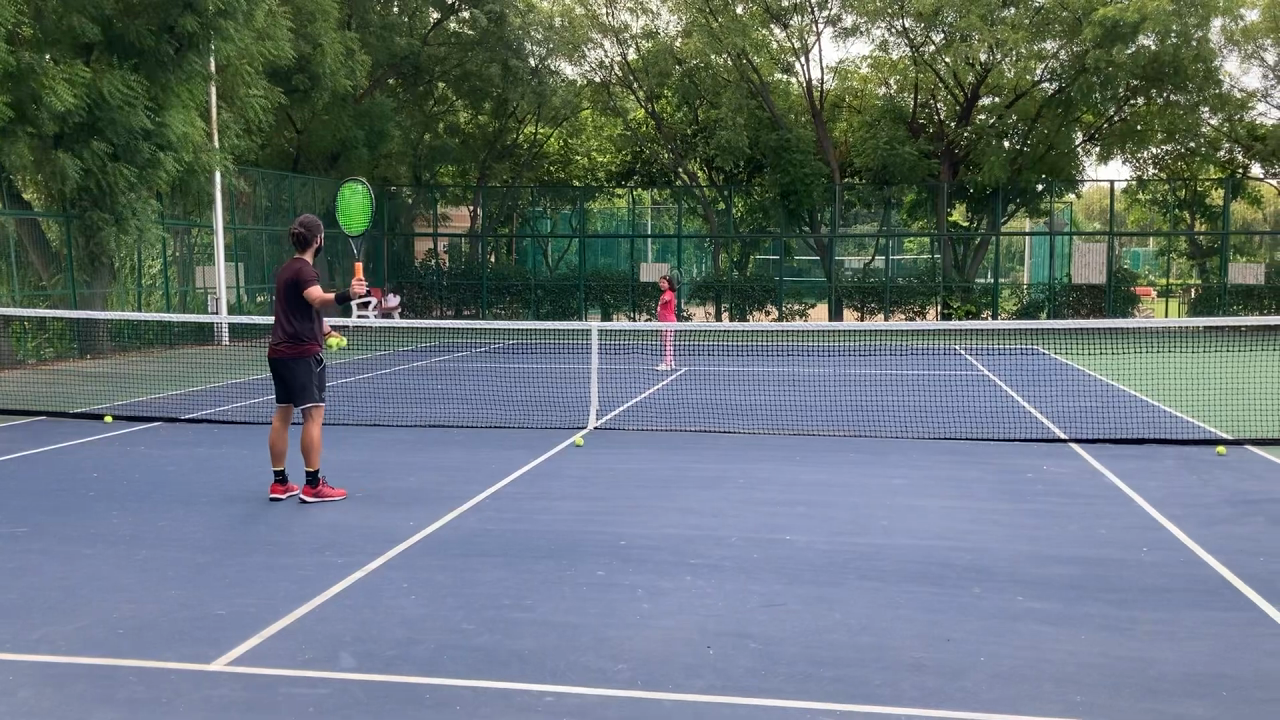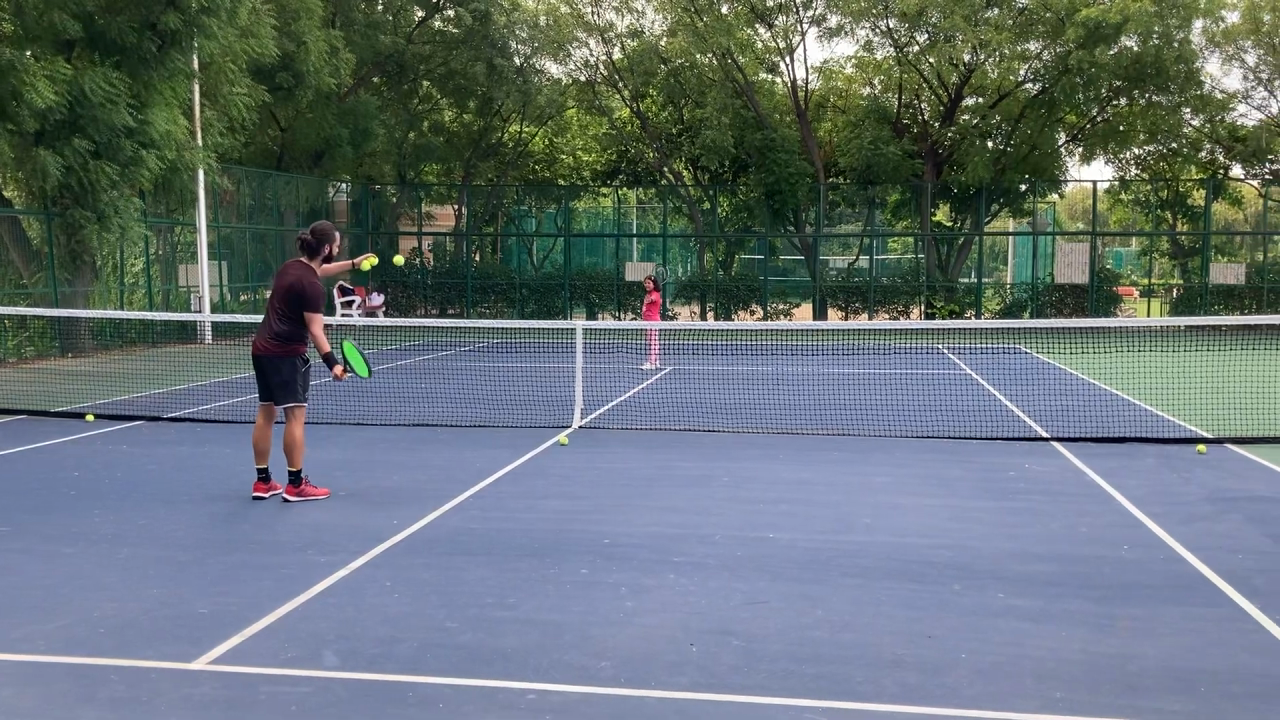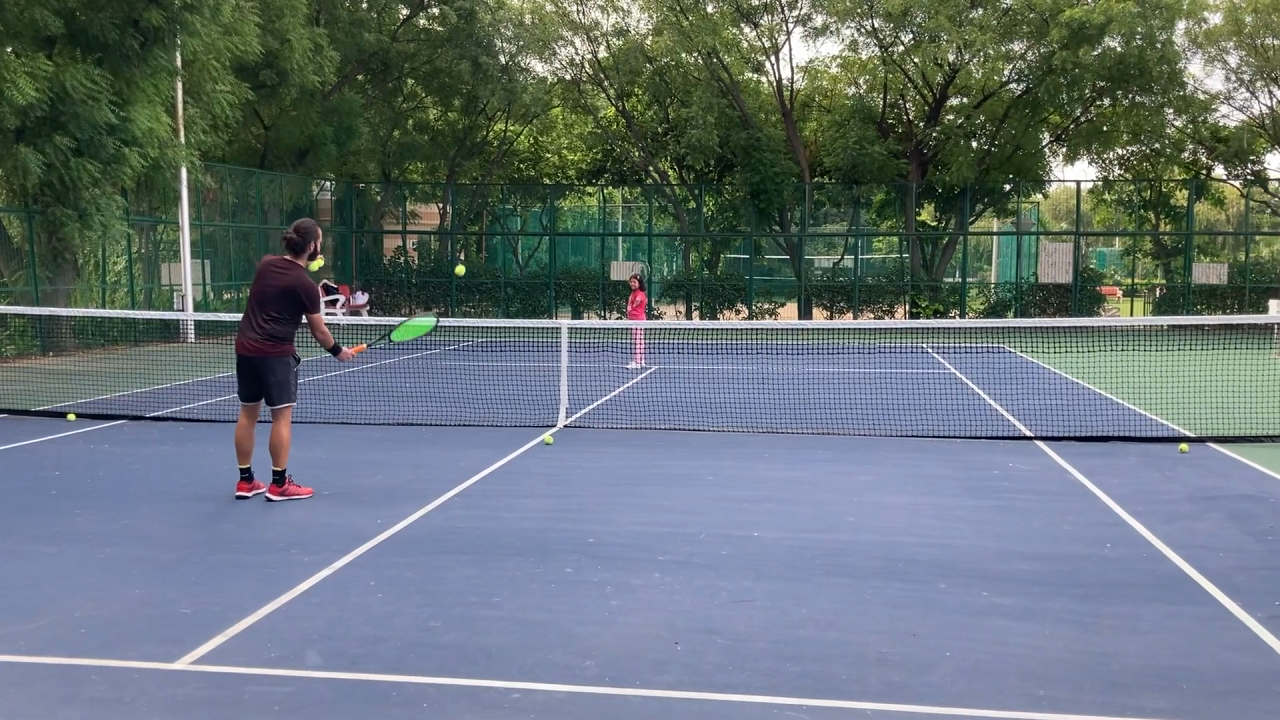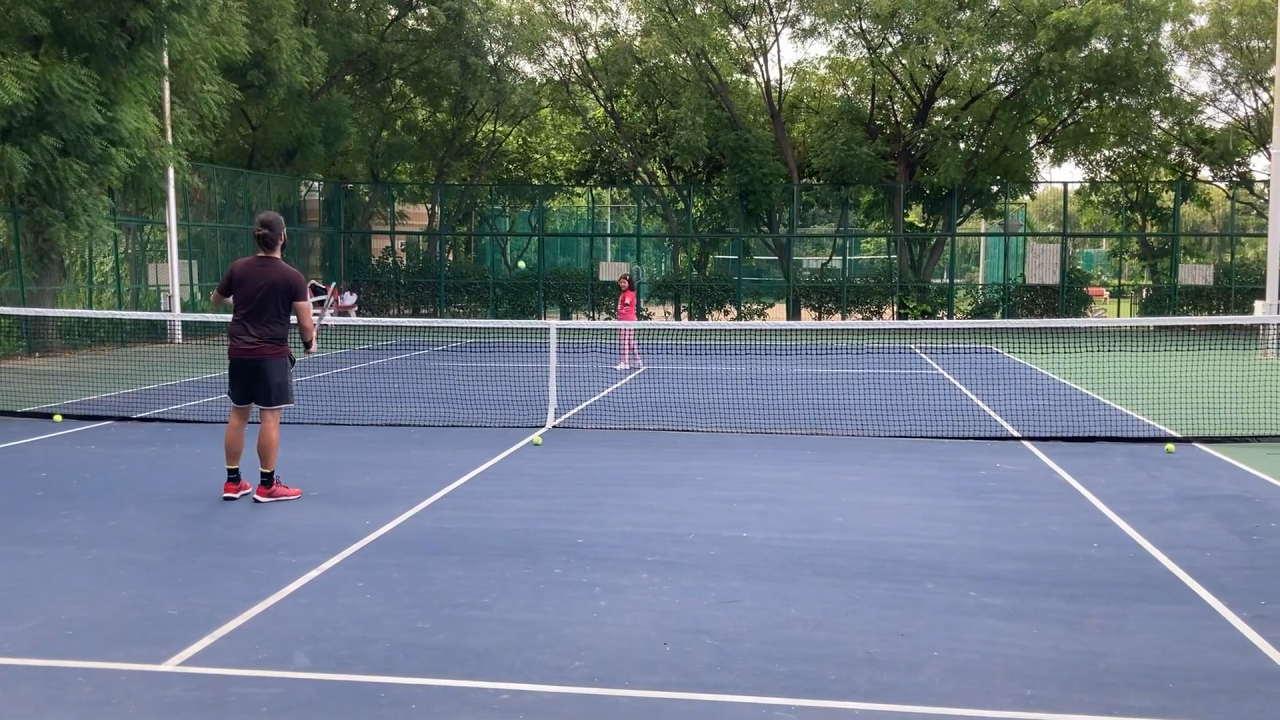
dt=0.5s
person 1, frame 1
left shoulder: (287, 269)
right shoulder: (304, 271)
right elbow: (319, 299)
left wrist: (321, 327)
right wrist: (347, 294)
left hip: (280, 352)
right hip: (301, 353)
left knee: (282, 416)
right knee: (313, 416)
left ankle: (279, 483)
right ankle: (313, 485)
person 1, frame 2
left shoulder: (292, 266)
right shoulder: (311, 285)
left elbow: (319, 271)
right elbow: (316, 331)
left wrist: (354, 263)
right wrist: (333, 363)
left hip: (263, 349)
right hip: (287, 353)
left knee: (265, 414)
right knee: (295, 416)
left ankle: (262, 482)
right ankle: (296, 484)
person 1, frame 3
left shoulder: (266, 263)
right shoulder: (305, 284)
right elbow: (318, 331)
left wrist: (304, 265)
right wrist: (338, 351)
left hip: (245, 349)
right hip: (276, 354)
left knee: (247, 414)
right knee: (281, 416)
left ankle: (245, 481)
right ankle: (279, 484)
person 1, frame 4
left shoulder: (238, 268)
right shoulder: (292, 276)
left elbow: (216, 299)
right elbow: (305, 322)
right wrist: (309, 343)
left hip: (239, 352)
right hip: (272, 355)
left knee: (238, 416)
right knee: (270, 418)
left ankle: (233, 482)
right ankle: (268, 485)
